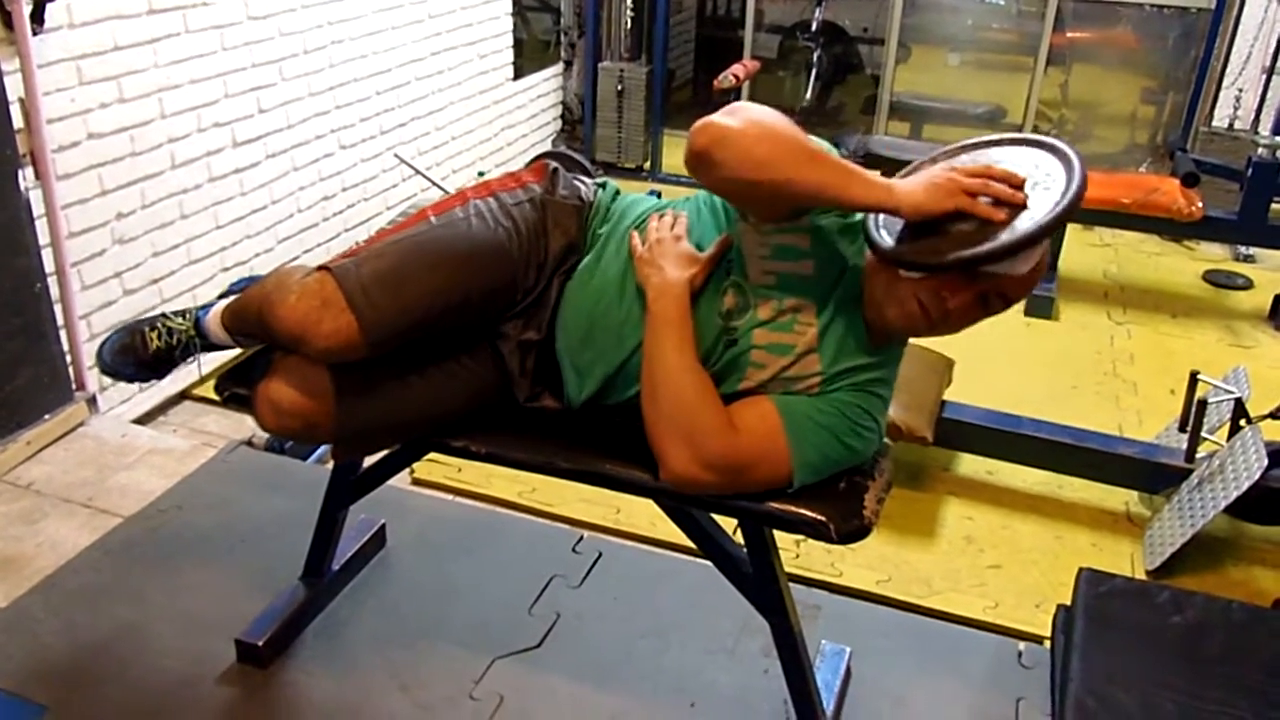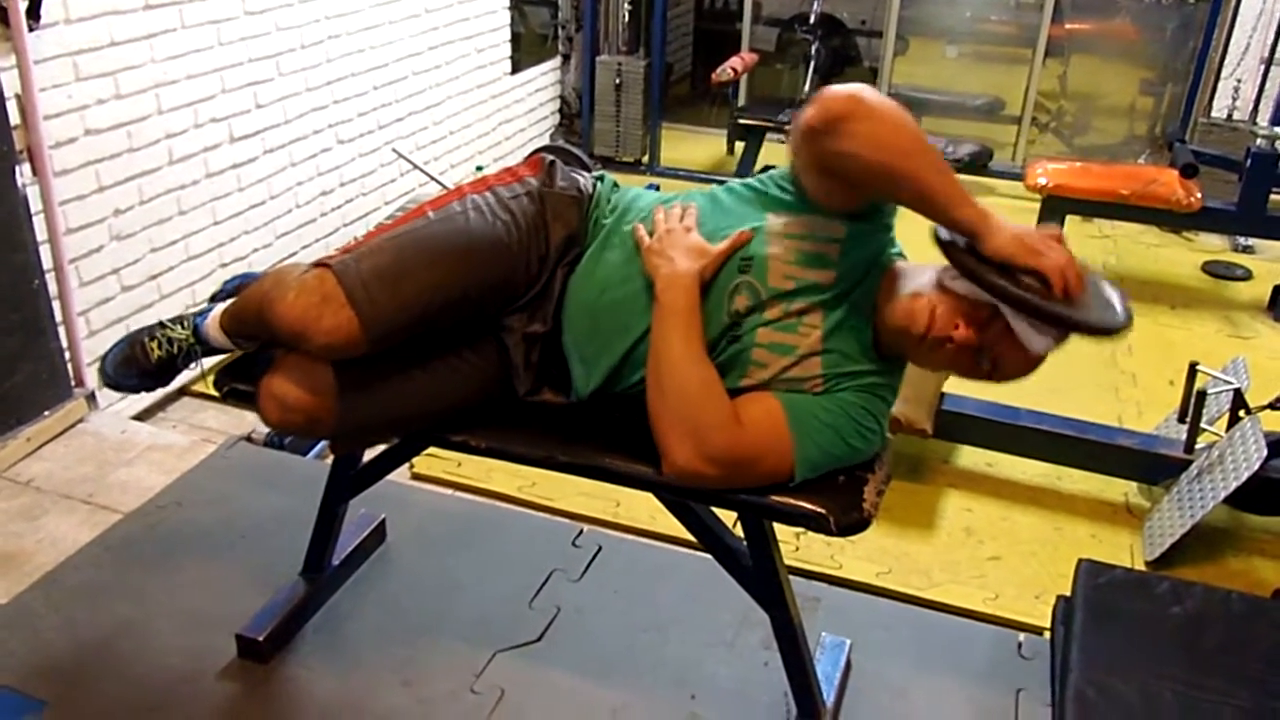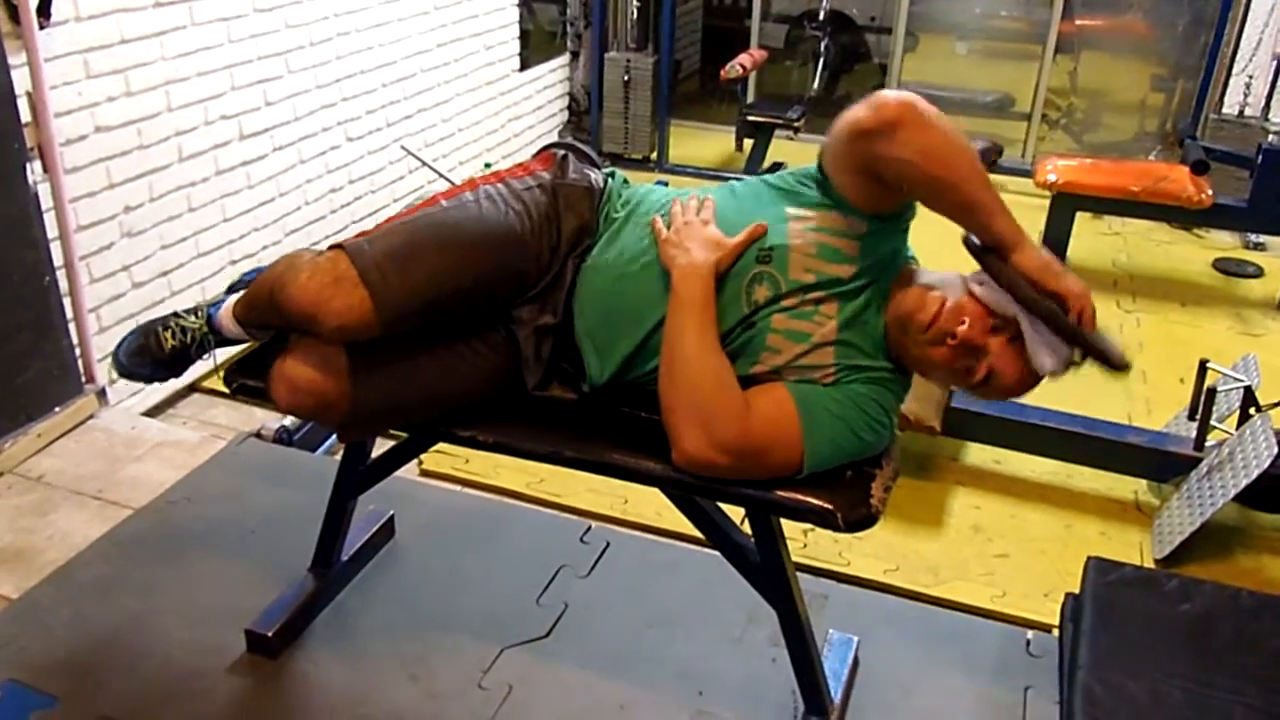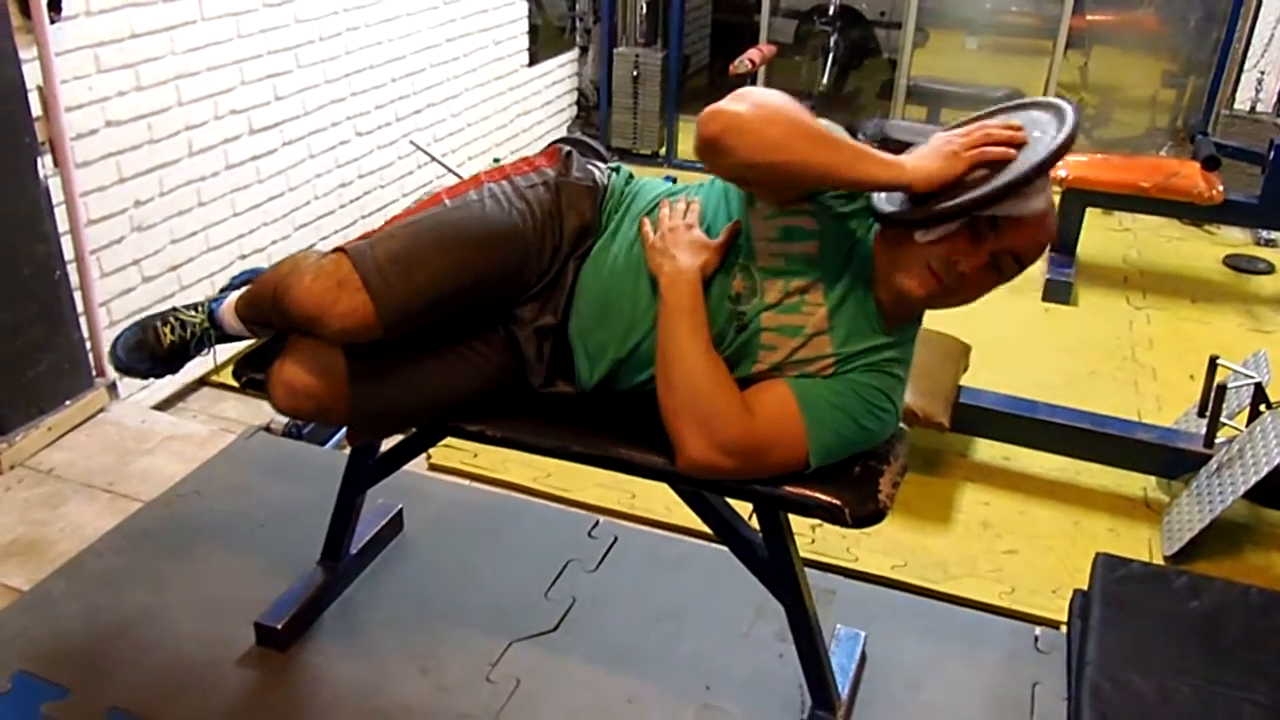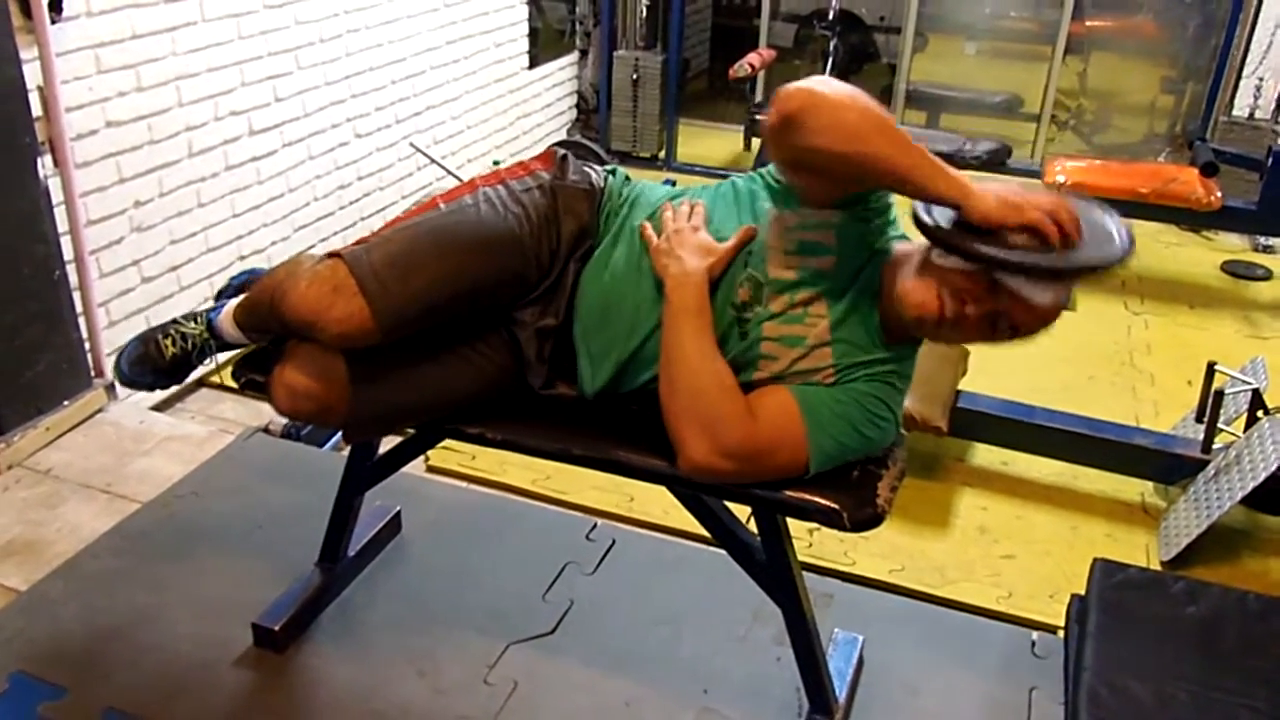
dt=0.4s
person 1, frame 1
left shoulder: (850, 411)
right shoulder: (837, 212)
left elbow: (693, 459)
right elbow: (716, 142)
left wrist: (668, 291)
right wrist: (900, 190)
left hip: (531, 364)
left knee: (288, 404)
right knee: (315, 319)
left ankle: (259, 327)
right ankle: (225, 318)
person 1, frame 2
left shoulder: (852, 412)
right shoulder: (860, 223)
left elbow: (696, 454)
right elbow: (839, 111)
left wrist: (678, 282)
right wrist: (989, 227)
left hip: (533, 358)
left knee: (293, 403)
right knee: (317, 322)
left ankle: (263, 326)
right ankle: (225, 321)
person 1, frame 3
left shoulder: (860, 409)
right shoulder: (872, 230)
left elbow: (703, 443)
right elbow: (891, 119)
left wrist: (692, 276)
right wrist: (1021, 250)
left hip: (544, 346)
left knee: (302, 384)
right knee: (329, 299)
left ankle: (274, 313)
right ankle: (237, 312)
person 1, frame 4
left shoulder: (866, 391)
right shoulder: (847, 194)
left elbow: (710, 445)
right elbow: (726, 128)
left wrist: (681, 277)
right wrist: (908, 166)
left hip: (544, 348)
left knee: (303, 386)
right knee: (330, 298)
left ankle: (273, 311)
right ankle: (240, 308)
person 1, frame 5
left shoulder: (866, 400)
right shoulder: (866, 205)
left elbow: (712, 449)
right elbow: (802, 107)
left wrist: (687, 281)
right wrist: (970, 193)
left hip: (544, 351)
left knee: (304, 392)
right knee: (327, 312)
left ankle: (274, 315)
right ankle: (237, 318)
